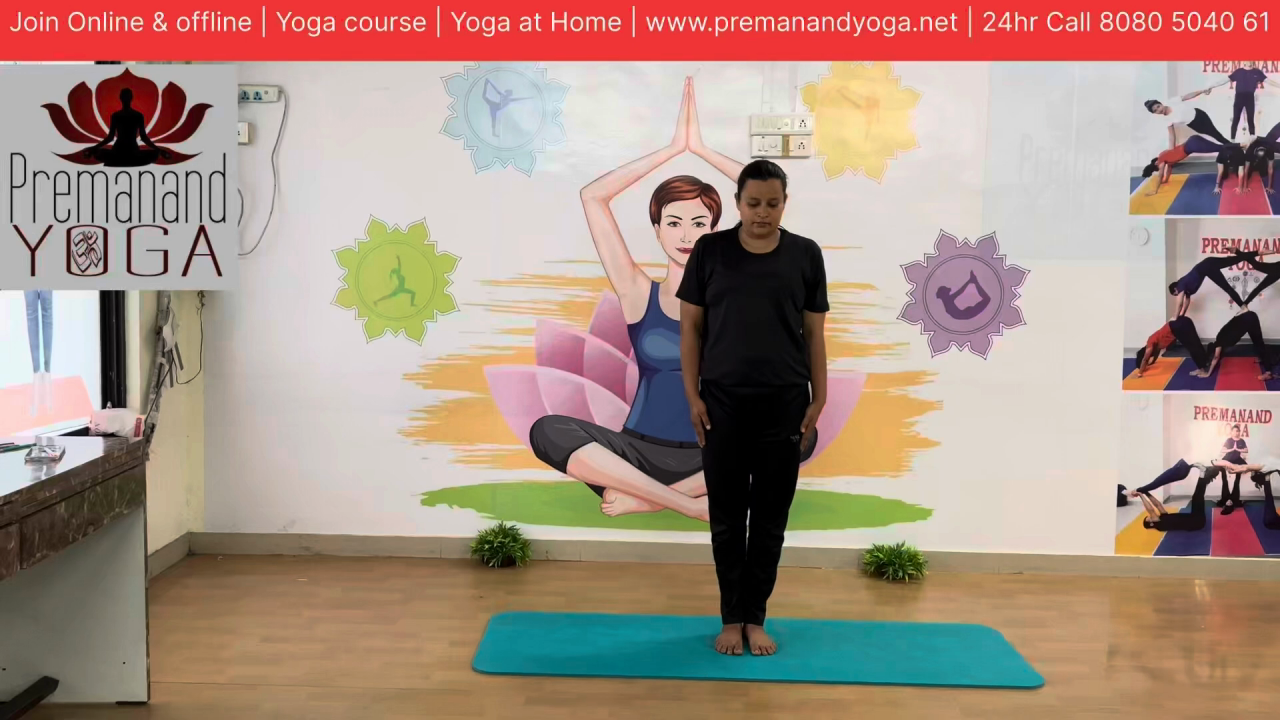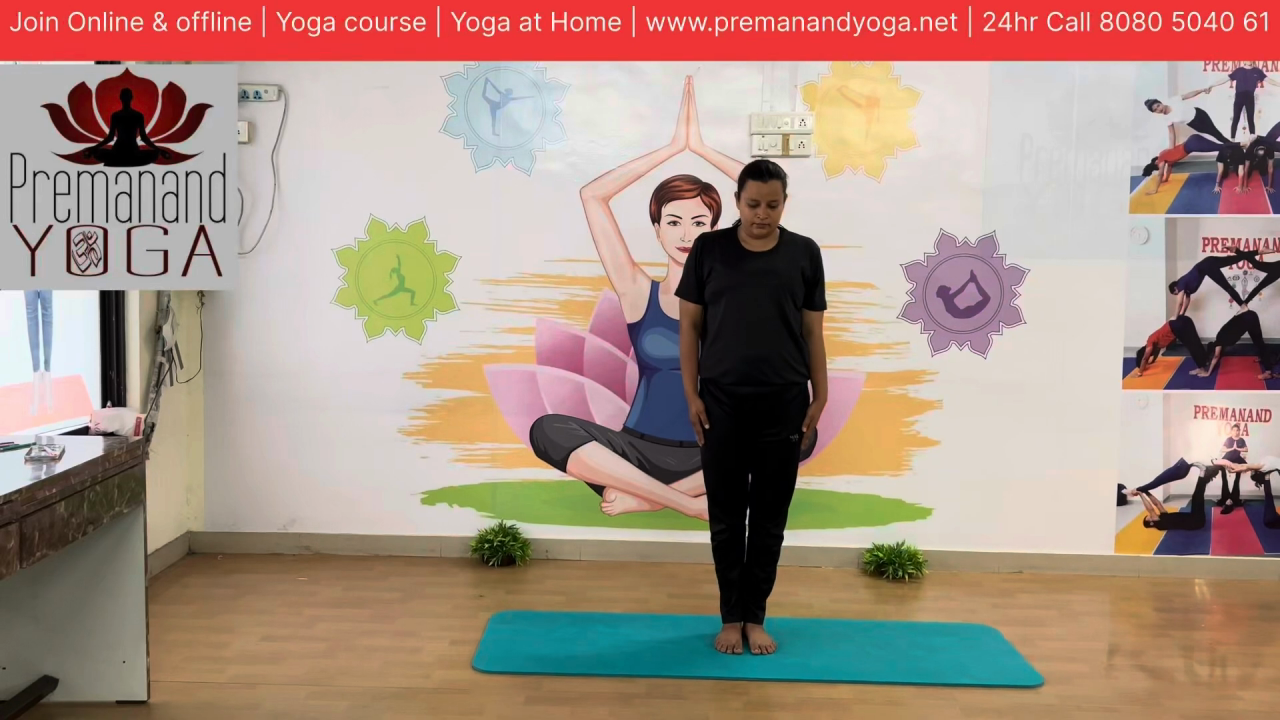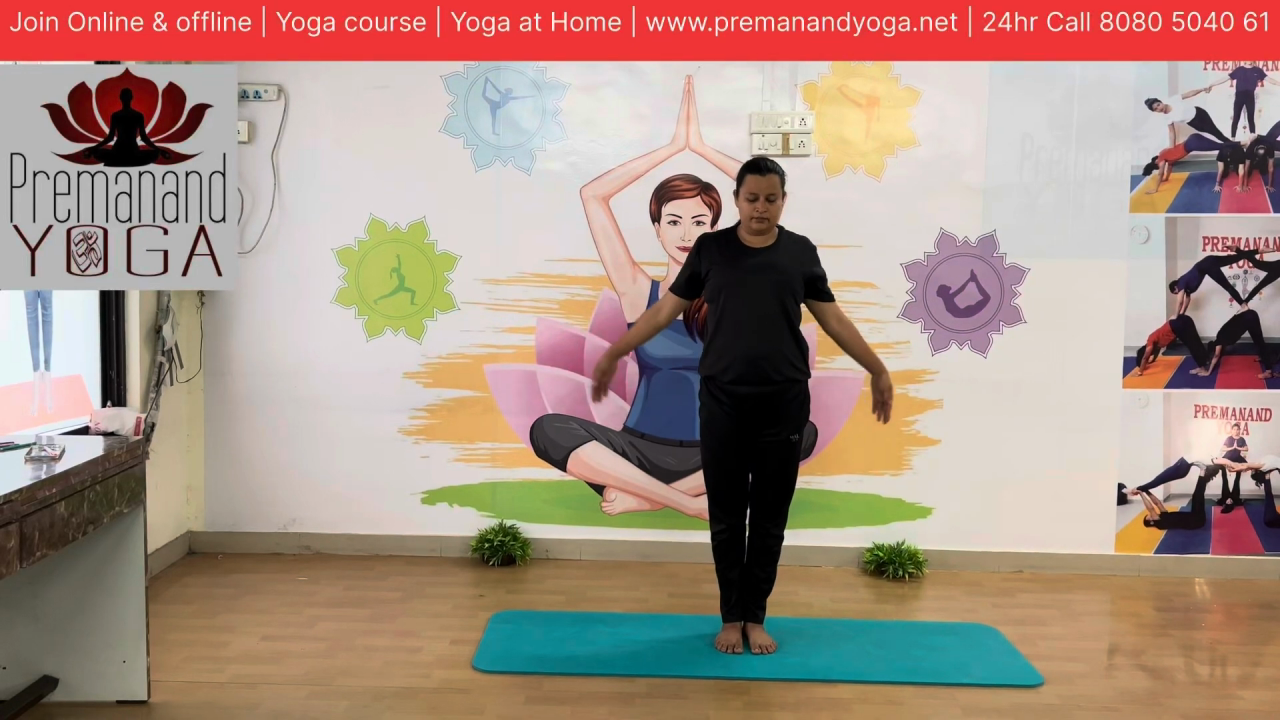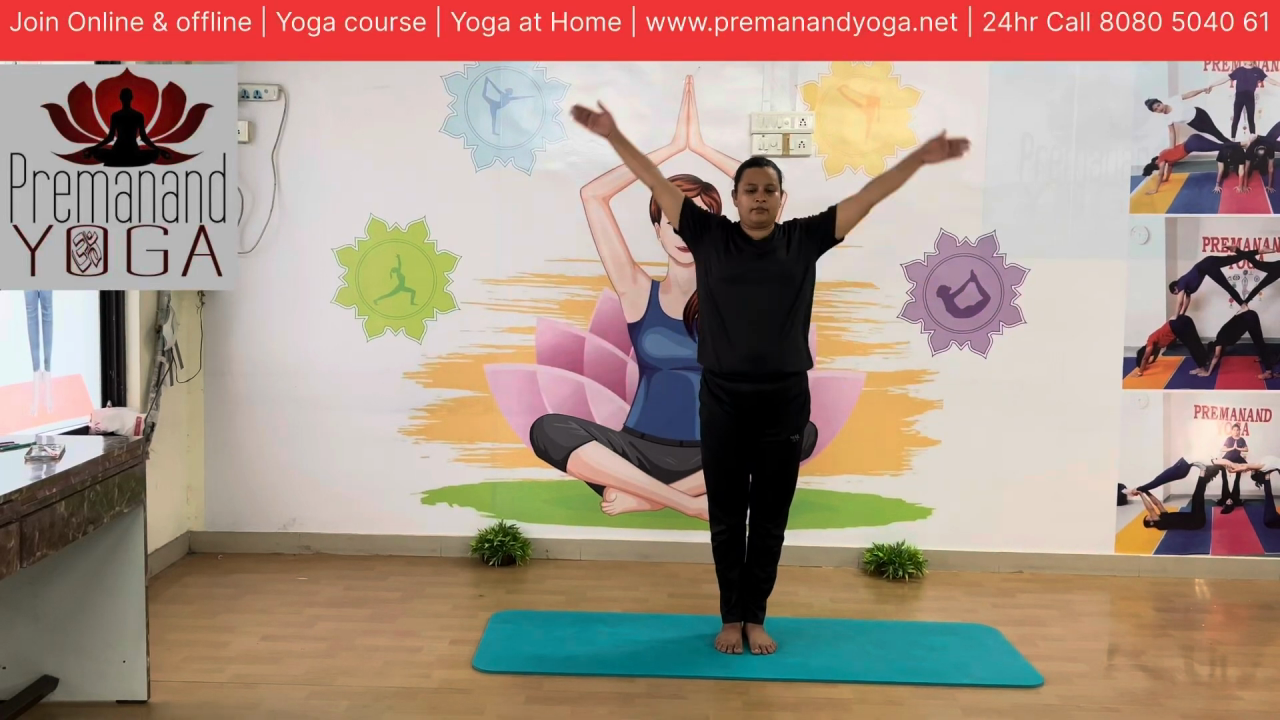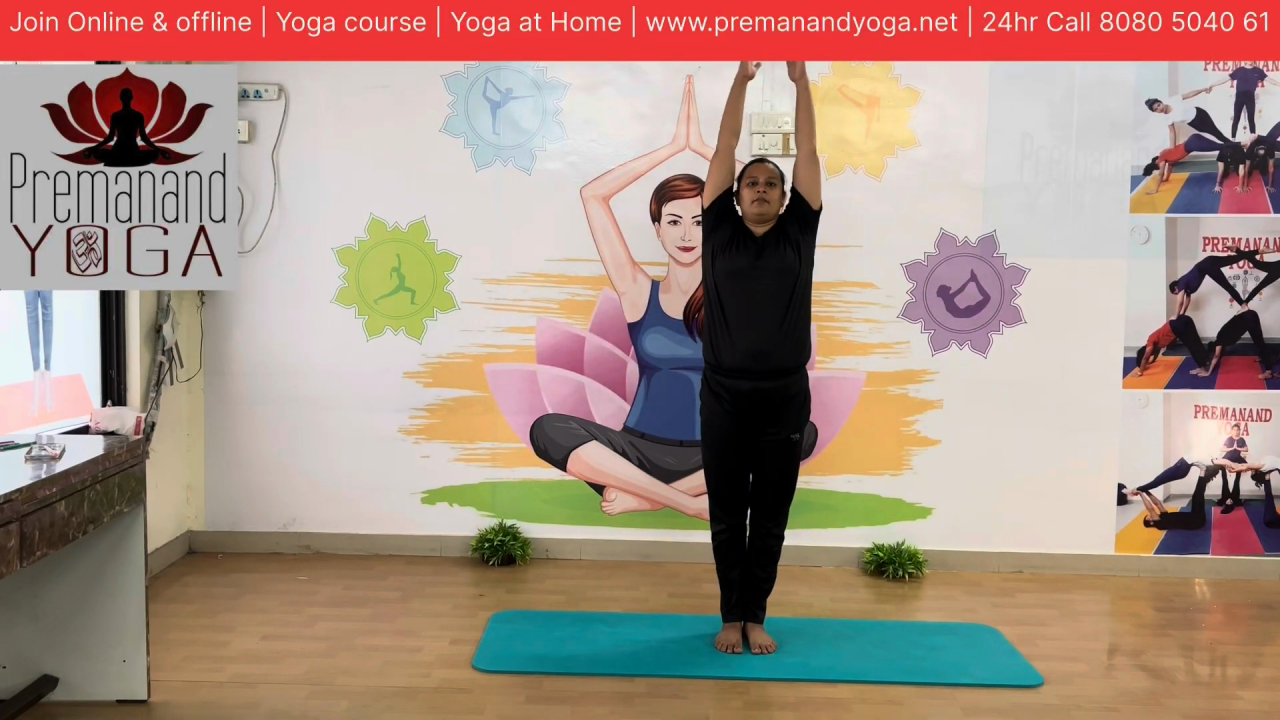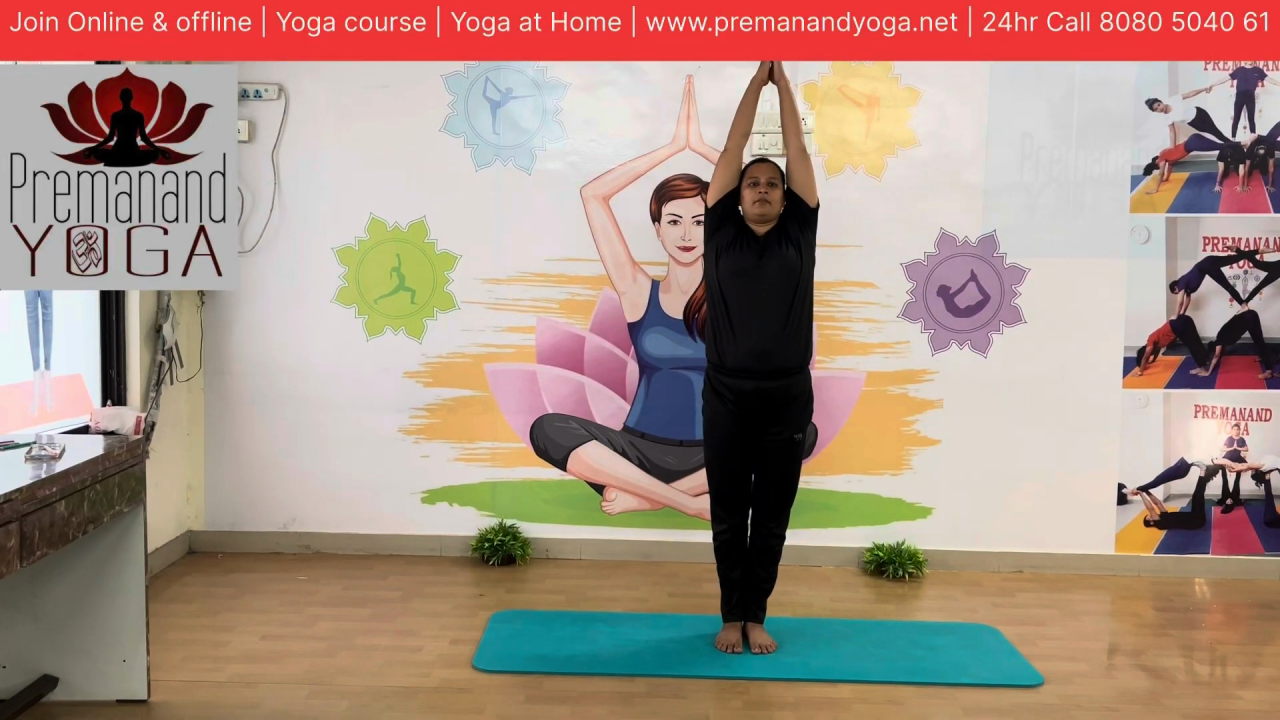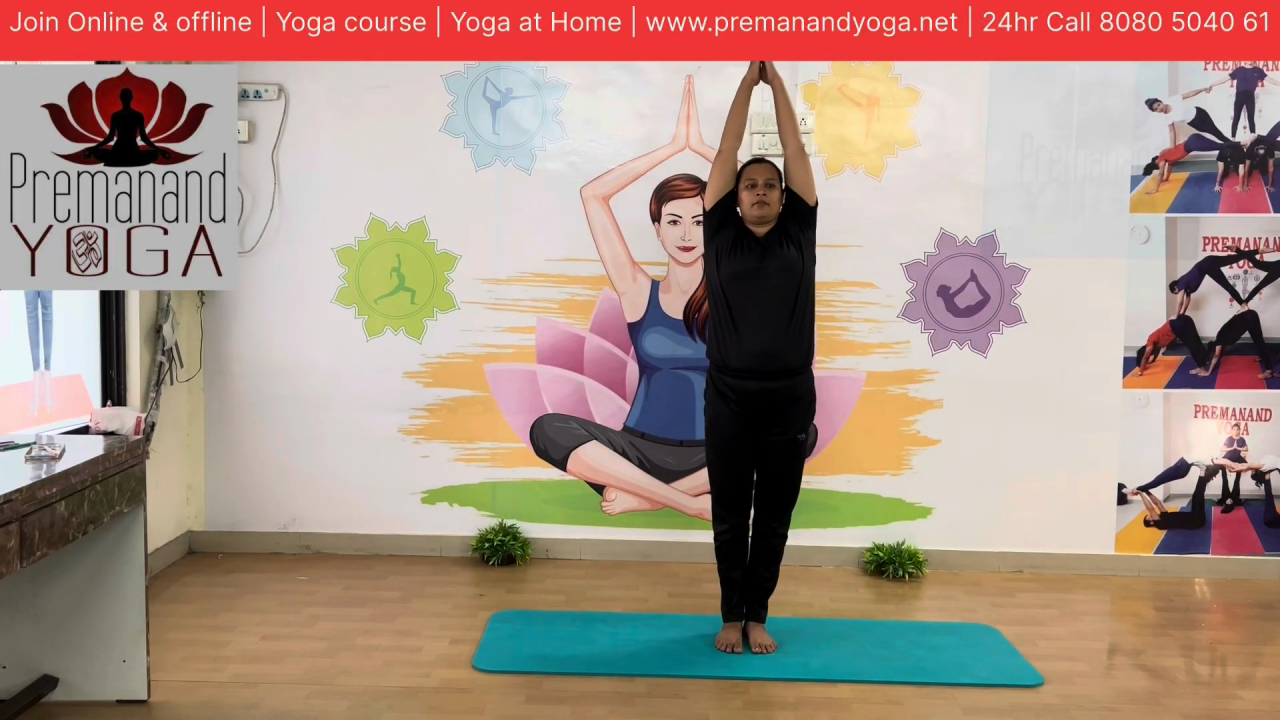
dt=0.5s
person 1, frame 1
left shoulder: (805, 254)
right shoulder: (710, 250)
left elbow: (813, 332)
right elbow: (691, 326)
left wrist: (818, 399)
right wrist: (693, 395)
left hip: (784, 403)
right hip: (723, 402)
left knee: (770, 517)
right knee: (727, 516)
left ankle: (755, 617)
right ankle: (731, 617)
person 1, frame 2
left shoulder: (804, 252)
right shoulder: (708, 248)
left elbow: (812, 330)
right elbow: (690, 324)
left wrist: (820, 398)
right wrist: (691, 393)
left hip: (783, 401)
right hip: (722, 401)
left knee: (770, 516)
right knee: (726, 514)
left ankle: (755, 616)
right ankle: (730, 616)
person 1, frame 3
left shoulder: (801, 251)
right shoulder: (710, 247)
left elbow: (831, 317)
right elbow: (667, 308)
left wrist: (876, 369)
right wrist: (616, 353)
left hip: (784, 400)
right hip: (722, 399)
left knee: (770, 516)
right knee: (726, 515)
left ankle: (755, 616)
right ankle: (731, 616)
person 1, frame 4
left shoulder: (805, 240)
right shoulder: (710, 238)
left elbow: (865, 198)
right elbow: (660, 184)
left wrist: (920, 158)
right wrist: (613, 137)
left hip: (785, 398)
right hip: (723, 398)
left knee: (770, 517)
right knee: (726, 516)
left ankle: (755, 615)
right ankle: (730, 615)
person 1, frame 5
left shoulder: (799, 231)
right shoulder: (719, 231)
left elbow: (807, 154)
right elbow: (723, 150)
left wrist: (803, 82)
right wrist: (739, 80)
left hip: (784, 397)
right hip: (724, 396)
left knee: (770, 517)
right knee: (727, 515)
left ankle: (755, 615)
right ankle: (731, 616)
person 1, frame 6
left shoulder: (800, 232)
right shoulder: (721, 231)
left elbow: (798, 151)
right elbow: (731, 150)
left wrist: (783, 83)
right wrist: (755, 82)
left hip: (787, 396)
right hip: (727, 395)
left knee: (771, 515)
right knee: (728, 513)
left ankle: (756, 614)
right ankle: (731, 615)
person 1, frame 7
left shoulder: (799, 232)
right shoulder: (721, 235)
left elbow: (796, 151)
right elbow: (725, 153)
left wrist: (777, 81)
right wrist: (745, 84)
left hip: (790, 396)
right hip: (729, 396)
left knee: (774, 516)
right knee: (730, 514)
left ankle: (757, 615)
right ankle: (731, 615)
person 2, frame 1
right shoulder: (638, 293)
right elbow: (592, 198)
left wrist: (700, 148)
right wrist: (674, 148)
right hip: (642, 452)
right knee: (548, 432)
left ankle: (643, 497)
right ankle: (693, 503)
person 2, frame 2
right shoulder: (637, 292)
right elbow: (592, 195)
left wrist: (700, 147)
right wrist: (673, 147)
right hip: (641, 453)
right knee: (547, 431)
left ankle: (644, 498)
right ankle: (694, 503)
person 2, frame 3
right shoulder: (636, 291)
right elbow: (591, 196)
left wrist: (700, 146)
right wrist: (675, 146)
right hip: (641, 451)
left knee: (801, 432)
right knee: (547, 430)
left ankle: (641, 496)
right ankle: (690, 501)
person 2, frame 4
right shoulder: (638, 292)
right elbow: (592, 196)
left wrist: (699, 146)
right wrist: (672, 147)
right hip: (642, 452)
left knee: (800, 433)
right knee: (548, 430)
left ankle: (646, 496)
right ankle: (694, 503)
person 2, frame 5
right shoulder: (638, 291)
right elbow: (592, 195)
left wrist: (700, 145)
right wrist: (673, 146)
right hip: (641, 451)
left knee: (800, 432)
right knee: (548, 430)
left ankle: (644, 495)
right ankle: (694, 501)
person 2, frame 6
right shoulder: (638, 291)
right elbow: (592, 195)
left wrist: (700, 145)
right wrist: (673, 146)
left hip: (712, 457)
right hip: (641, 452)
left knee: (800, 431)
right knee: (548, 430)
left ankle: (646, 497)
right ankle: (694, 503)
person 2, frame 7
right shoulder: (635, 290)
right elbow: (593, 195)
left wrist: (700, 145)
right wrist: (674, 147)
left hip: (709, 456)
right hip: (637, 453)
right knee: (548, 430)
left ankle: (637, 494)
right ankle: (693, 502)
